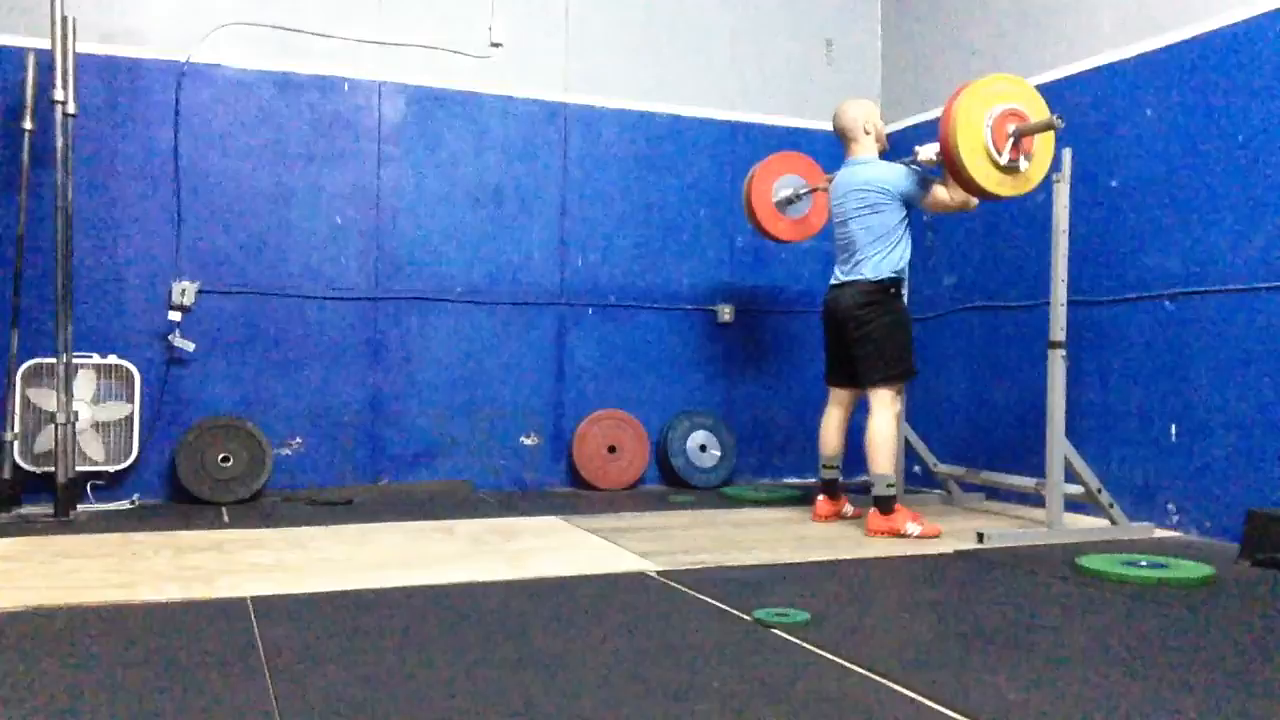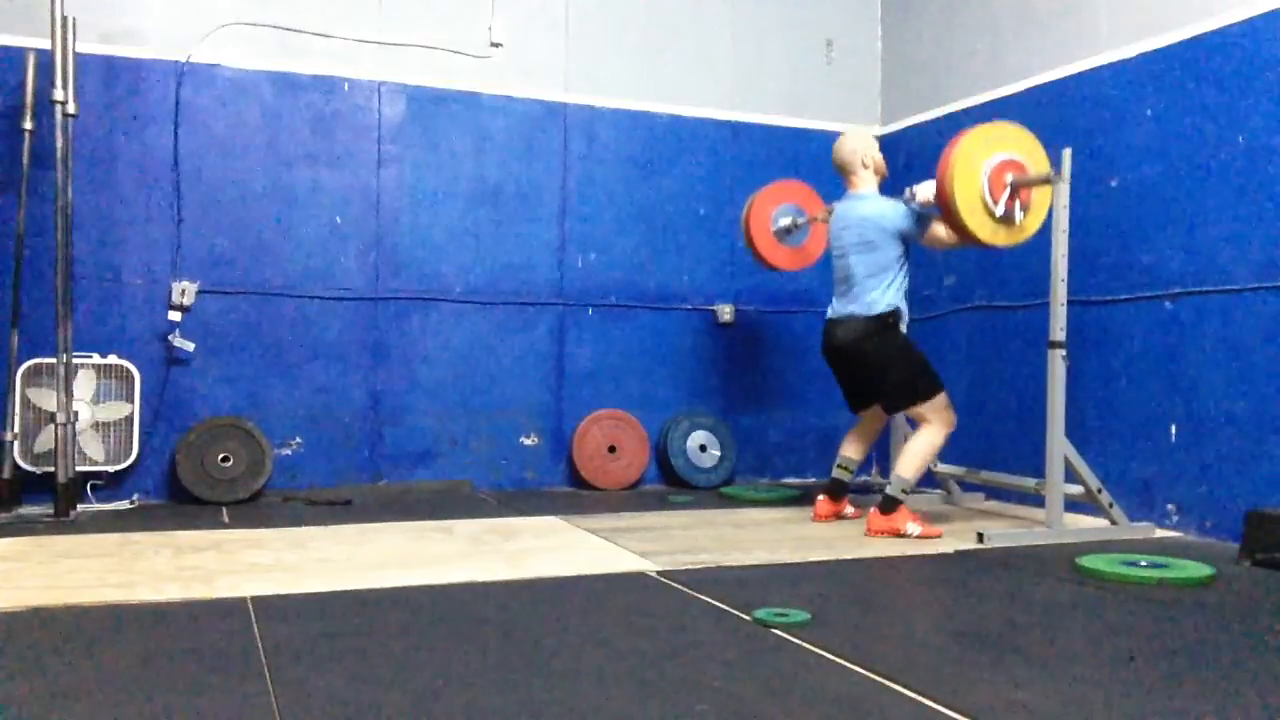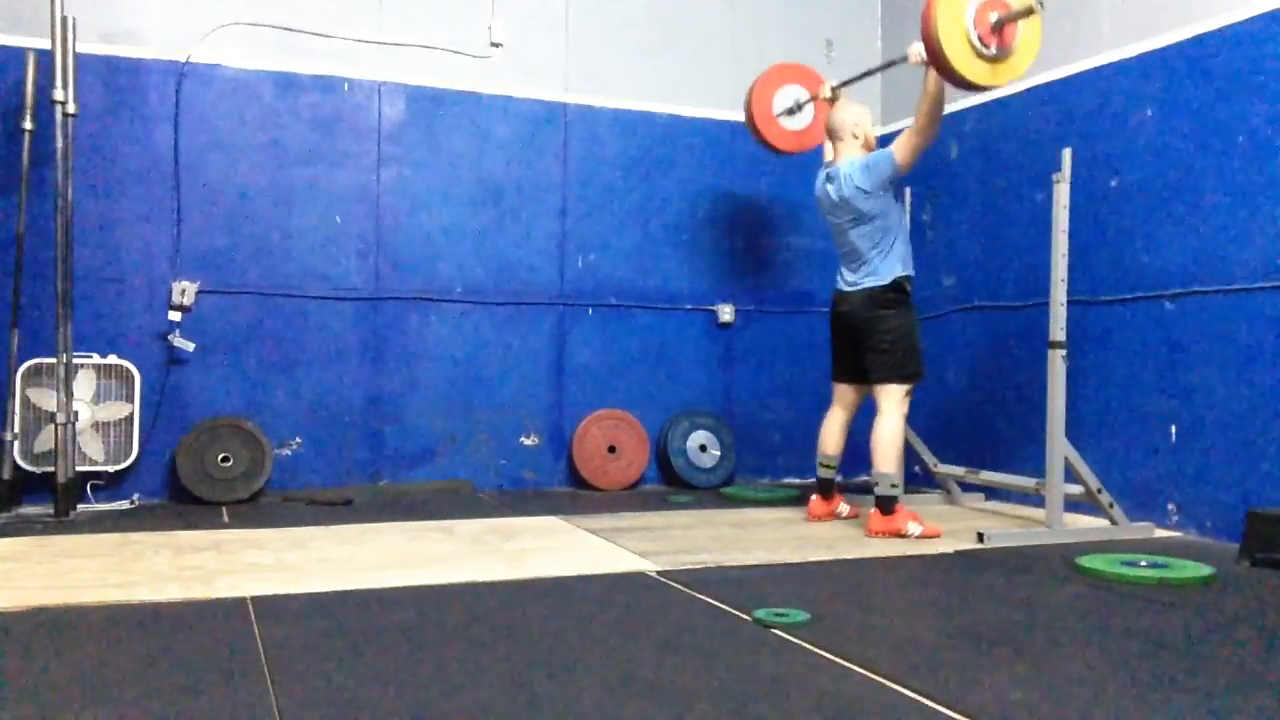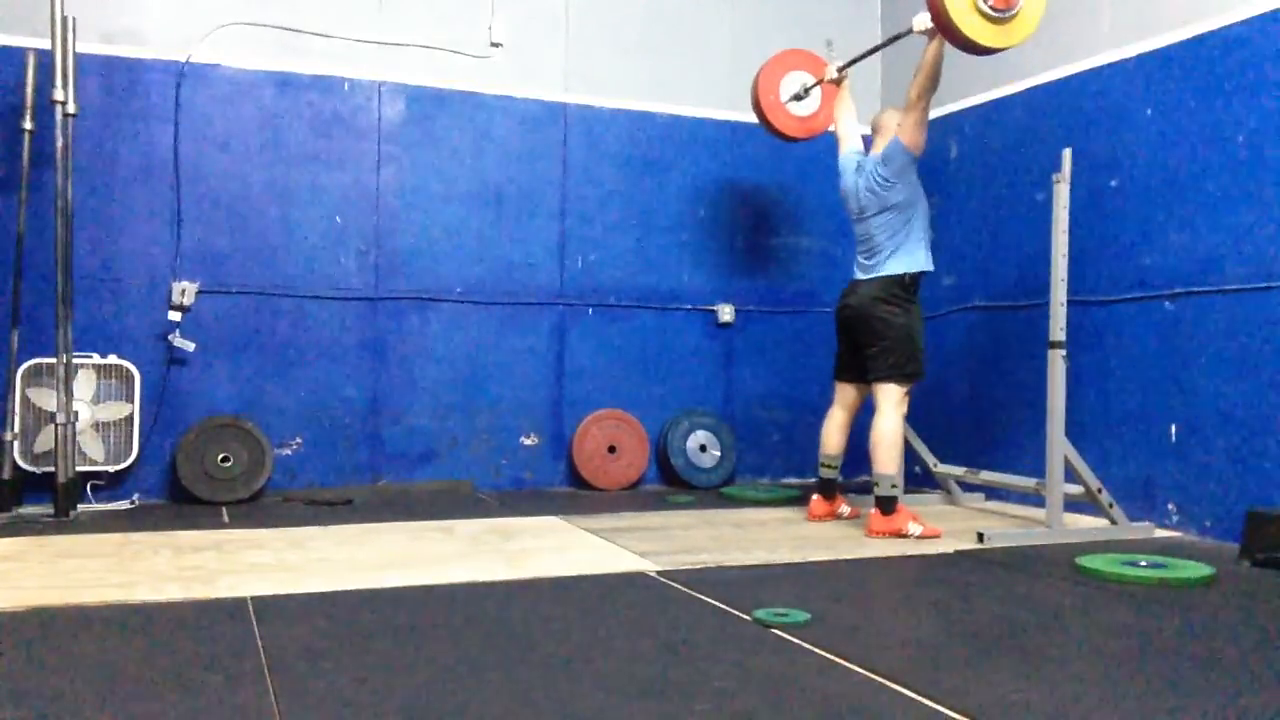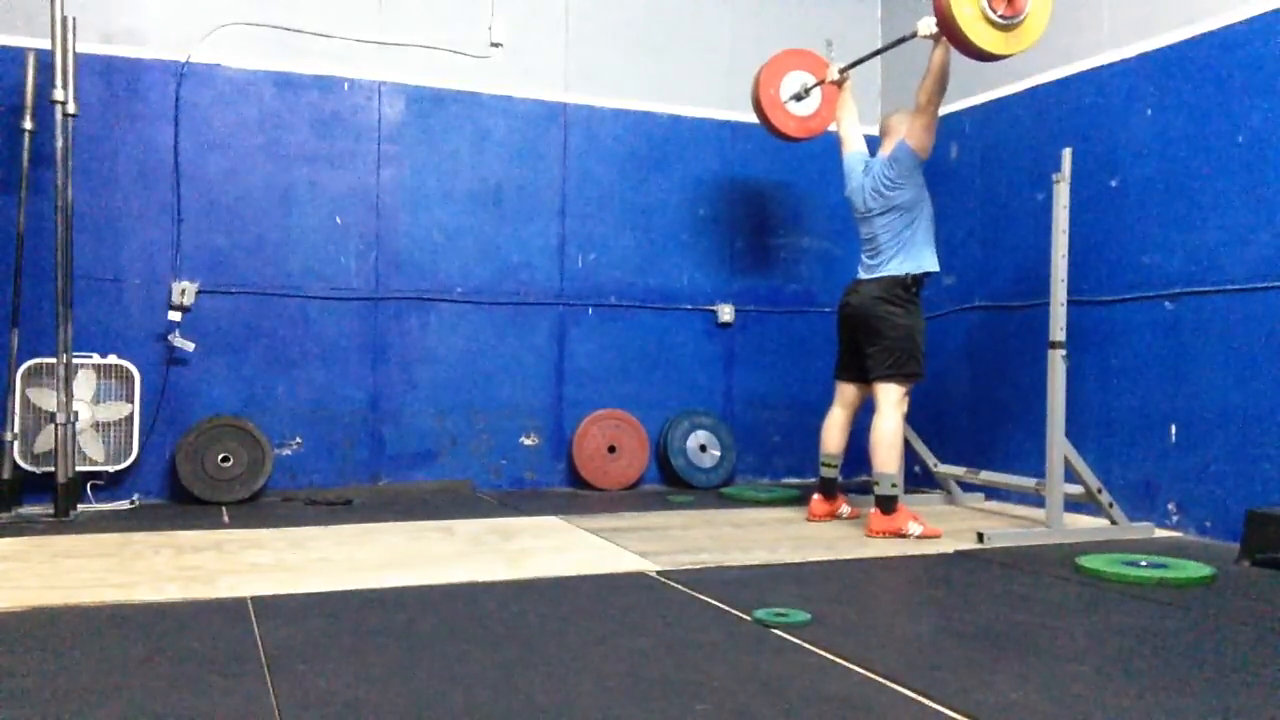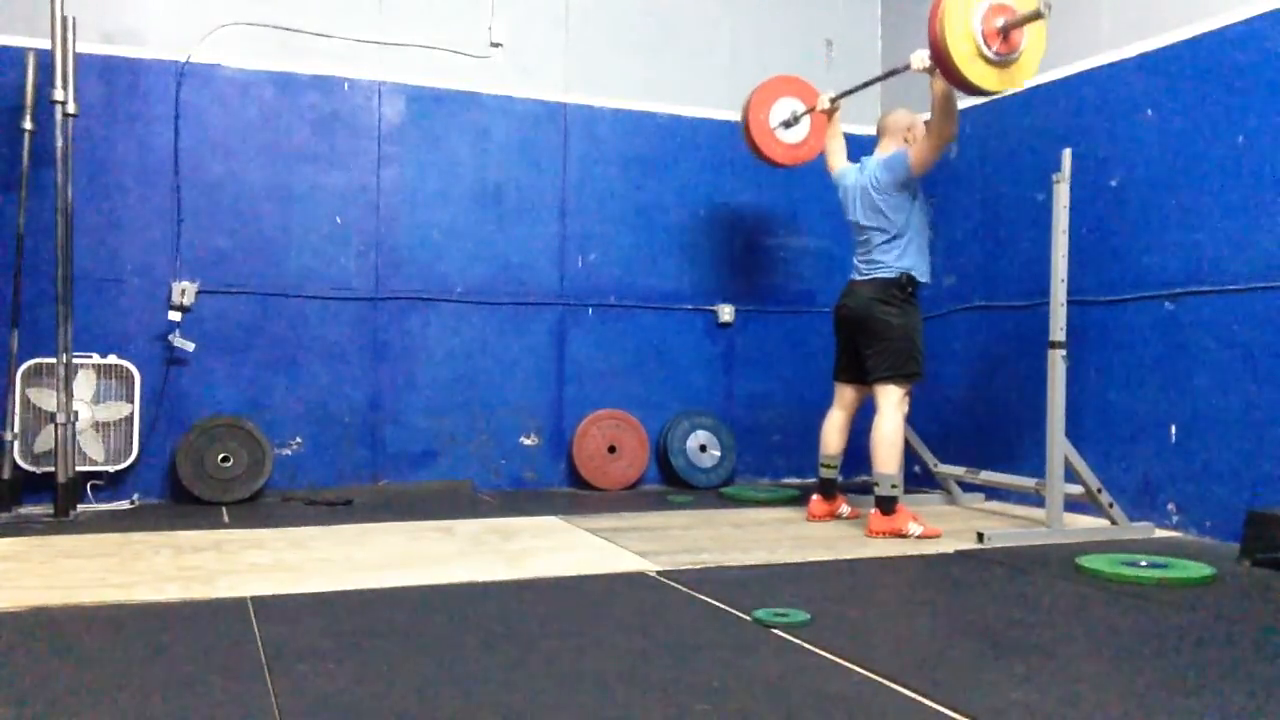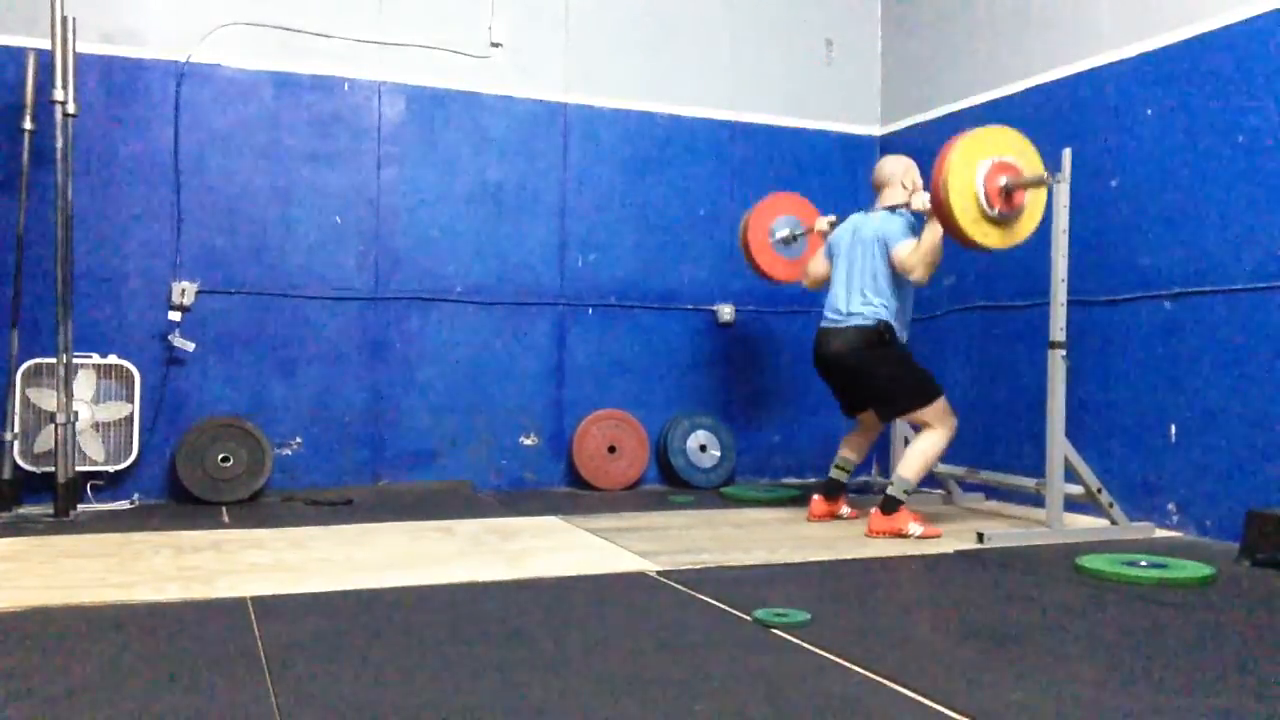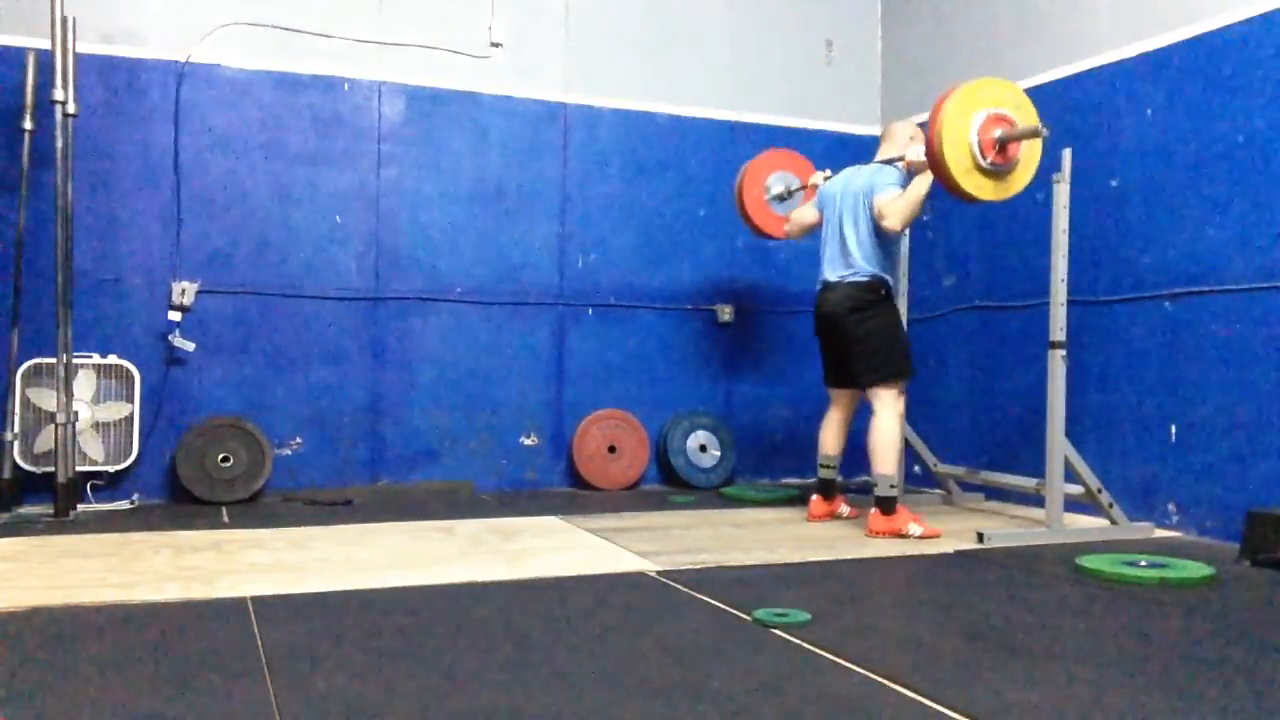
dt=0.7s
person 1, frame 1
left shoulder: (839, 182)
right shoulder: (891, 174)
right elbow: (961, 200)
left hip: (840, 297)
right hip: (875, 298)
left knee: (839, 402)
right knee: (885, 402)
left ankle: (829, 497)
right ankle: (885, 511)
person 1, frame 2
left shoulder: (840, 214)
right shoulder: (891, 211)
right elbow: (953, 238)
left hip: (838, 332)
right hip: (873, 331)
left knee: (873, 417)
right knee: (939, 418)
left ankle: (831, 498)
right ankle: (889, 511)
person 1, frame 3
left shoulder: (826, 179)
right shoulder: (870, 173)
left elbow: (832, 139)
right elbow: (924, 127)
left wrist: (829, 103)
right wrist: (934, 67)
left hip: (847, 302)
right hip: (883, 301)
left knee: (843, 403)
right knee: (893, 403)
left ankle: (823, 497)
right ankle: (887, 512)
person 1, frame 4
left shoulder: (852, 168)
right shoulder: (894, 164)
left elbow: (846, 125)
right elbow: (919, 98)
left wrist: (839, 85)
right wrist: (936, 38)
left hip: (857, 297)
right hip: (889, 297)
left knee: (846, 401)
right knee: (892, 401)
left ankle: (825, 497)
right ankle: (887, 513)
person 1, frame 5
left shoulder: (858, 170)
right shoulder: (900, 167)
left elbow: (848, 126)
right elbow: (928, 105)
left wrist: (842, 85)
right wrist: (942, 43)
left hip: (859, 296)
right hip: (892, 298)
left knee: (846, 399)
right knee: (892, 401)
left ankle: (826, 497)
right ankle: (887, 513)
person 1, frame 6
left shoulder: (852, 177)
right shoulder: (894, 170)
left elbow: (833, 154)
right elbow: (943, 131)
left wrist: (830, 115)
right wrist: (939, 74)
left hip: (854, 297)
right hip: (888, 298)
left knee: (845, 402)
right knee: (892, 403)
left ankle: (825, 496)
right ankle: (887, 513)
person 1, frame 7
left shoulder: (848, 226)
right shoulder: (896, 223)
left elbow: (811, 279)
right elbow: (917, 270)
left wrist: (823, 238)
right wrist: (936, 220)
left hip: (829, 344)
right hip: (866, 342)
left knee: (871, 423)
right knee: (941, 423)
left ankle: (827, 498)
right ankle: (890, 511)
person 1, frame 8
left shoulder: (840, 179)
right shoulder: (888, 176)
left elbow: (793, 226)
right elbow: (892, 219)
left wrist: (816, 191)
right wrist: (925, 174)
left hip: (830, 299)
right hip: (865, 298)
left knee: (841, 403)
right knee: (889, 403)
left ankle: (824, 497)
right ankle: (887, 512)
